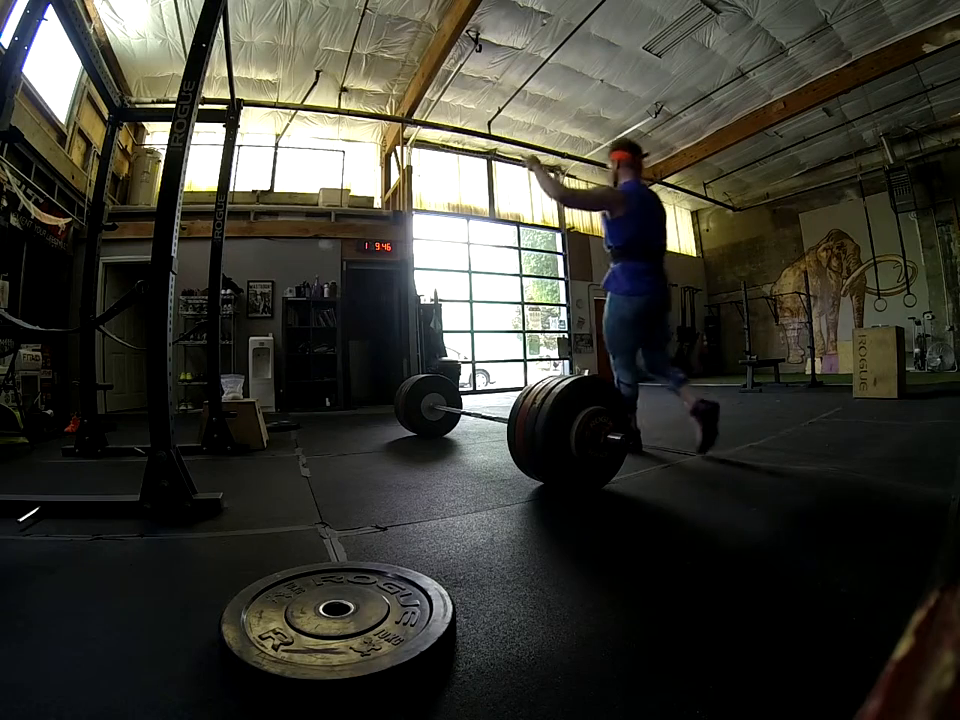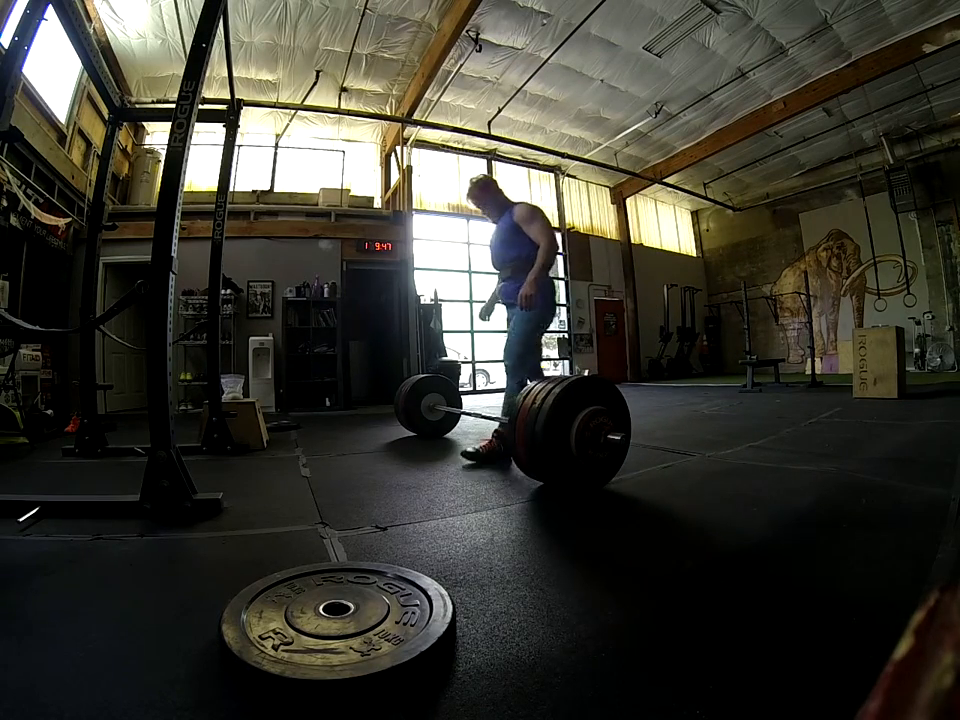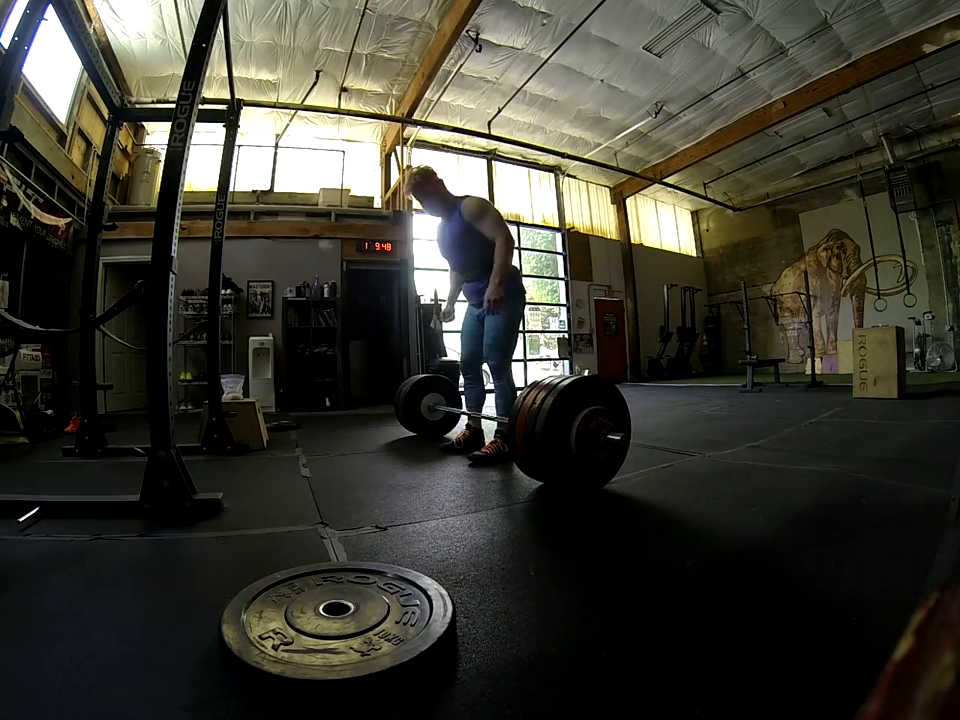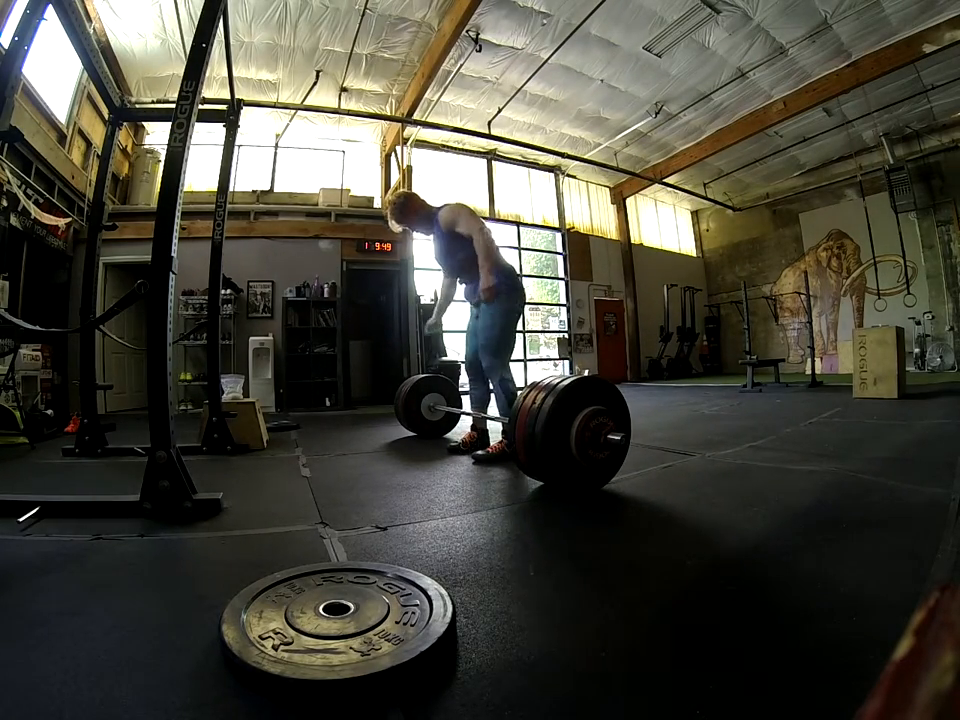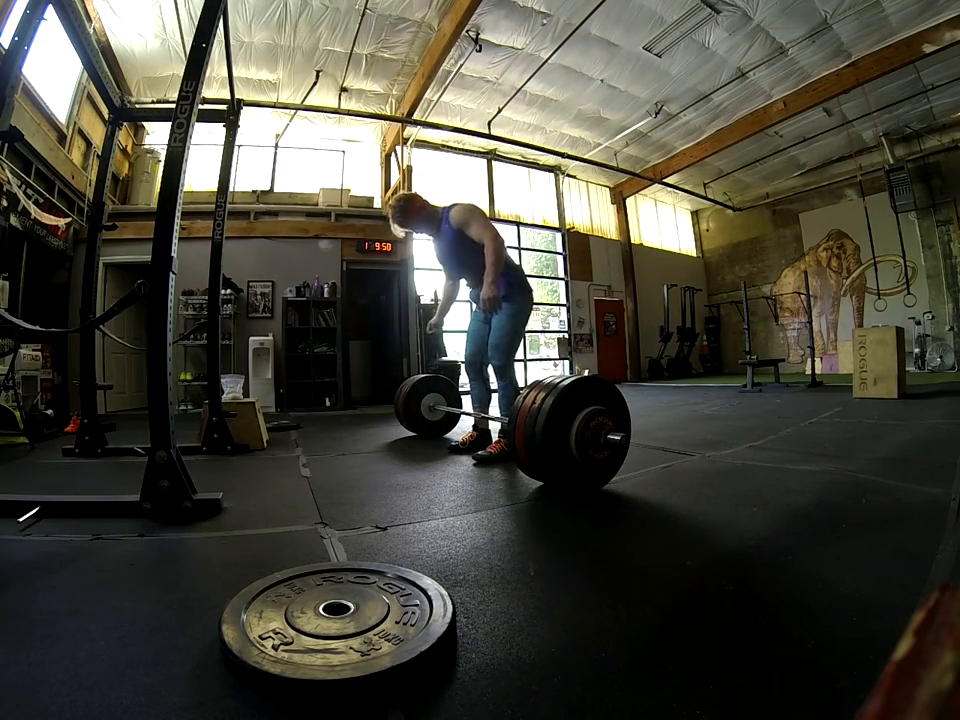
dt=1s
person 1, frame 1
left shoulder: (617, 196)
right shoulder: (653, 201)
left elbow: (562, 195)
left wrist: (537, 169)
left hip: (628, 289)
right hip: (656, 288)
left knee: (624, 363)
right knee: (655, 361)
left ankle: (629, 432)
right ankle: (699, 407)
person 1, frame 2
left shoulder: (523, 212)
right shoulder: (500, 228)
left elbow: (549, 244)
left wrist: (533, 281)
right wrist: (491, 301)
left hip: (533, 300)
right hip: (515, 303)
left knee: (514, 366)
right knee: (530, 368)
left ankle: (503, 439)
person 1, frame 3
left shoulder: (472, 207)
right shoulder: (443, 228)
left elbow: (504, 239)
left wrist: (496, 284)
right wrist: (450, 302)
left hip: (502, 295)
right hip: (476, 301)
left knee: (497, 365)
right knee: (469, 364)
left ankle: (504, 439)
right ankle: (473, 431)
person 1, frame 4
left shoulder: (449, 214)
right shoulder: (438, 237)
left elbow: (480, 232)
right elbow: (450, 279)
left wrist: (487, 275)
right wrist: (437, 316)
left hip: (499, 292)
right hip: (481, 299)
left knee: (493, 364)
right knee: (474, 364)
left ankle: (510, 438)
right ankle: (479, 432)
person 1, frame 5
left shoulder: (460, 214)
right shoulder: (438, 240)
left elbow: (494, 240)
right elbow: (452, 280)
left wrist: (490, 284)
right wrist: (439, 316)
left hip: (509, 295)
right hip: (483, 302)
left knee: (500, 363)
right knee: (473, 364)
left ankle: (508, 439)
right ankle: (481, 431)
